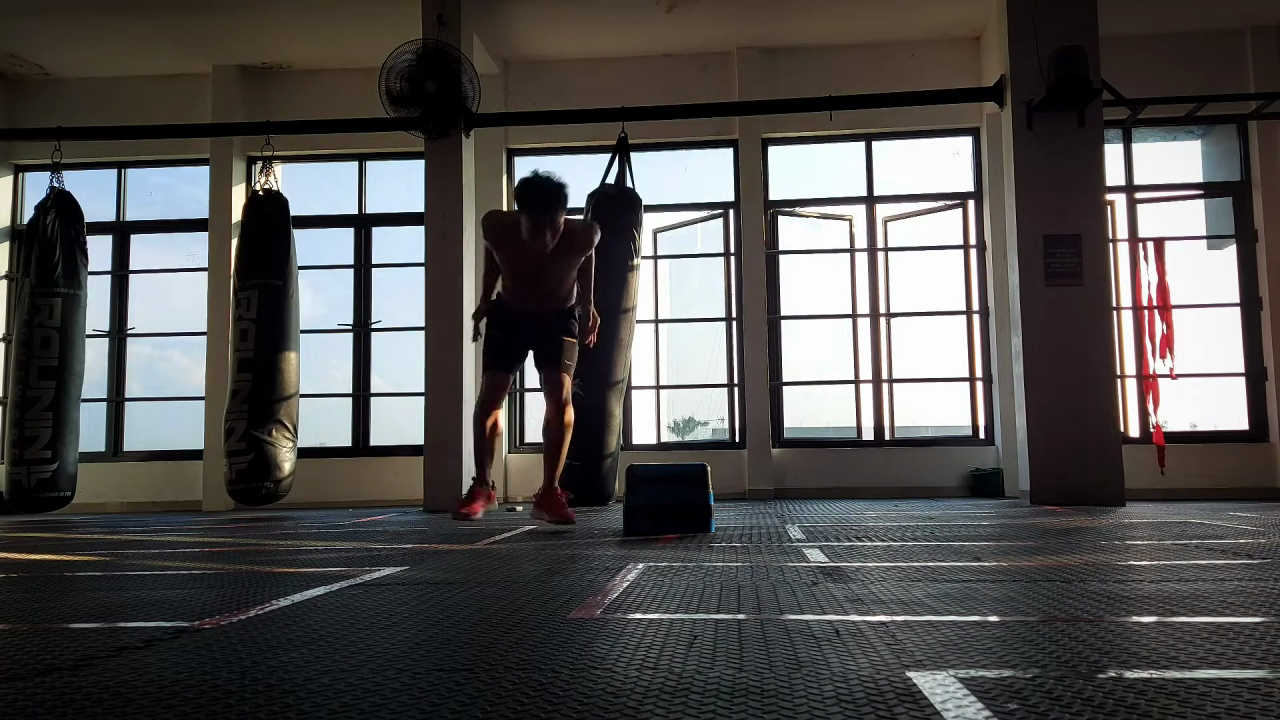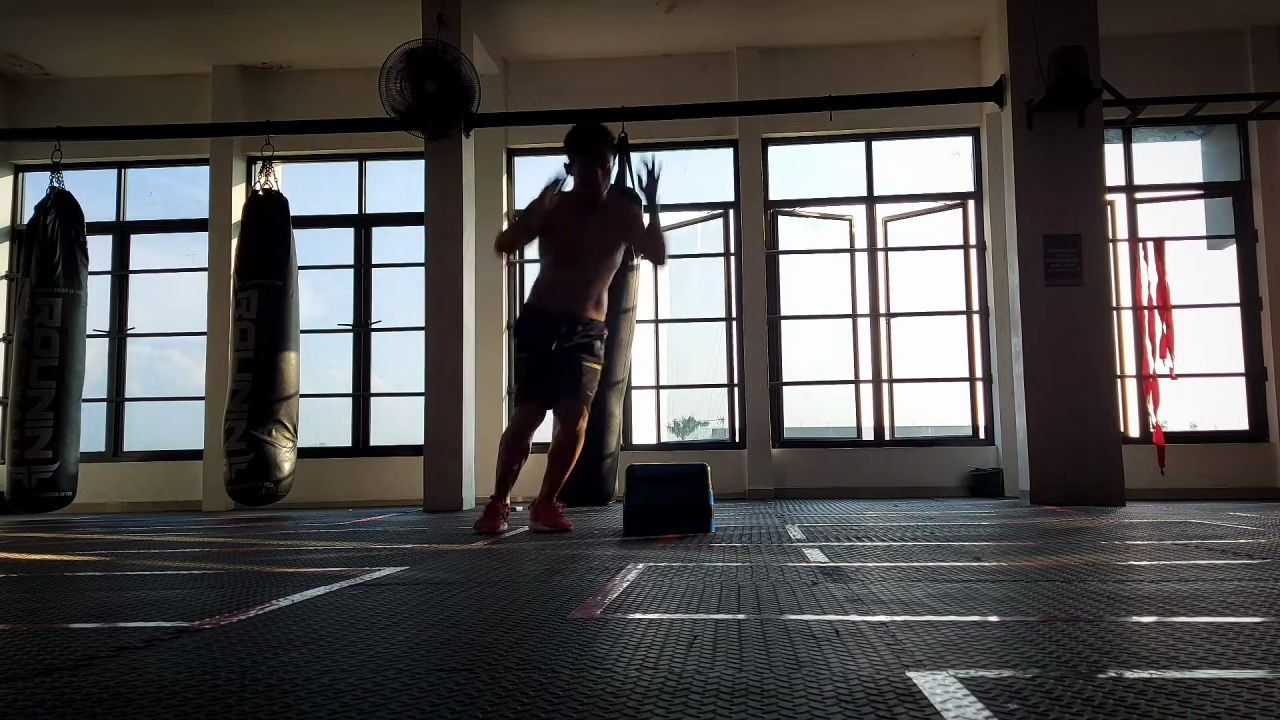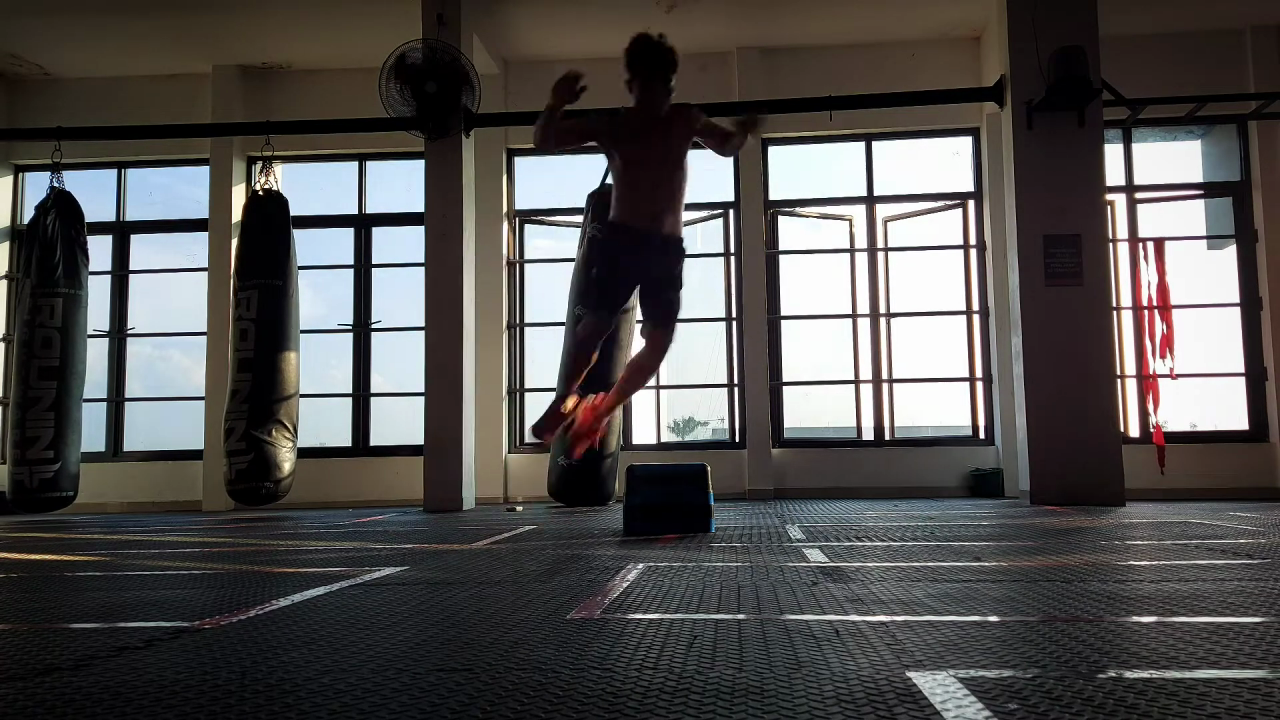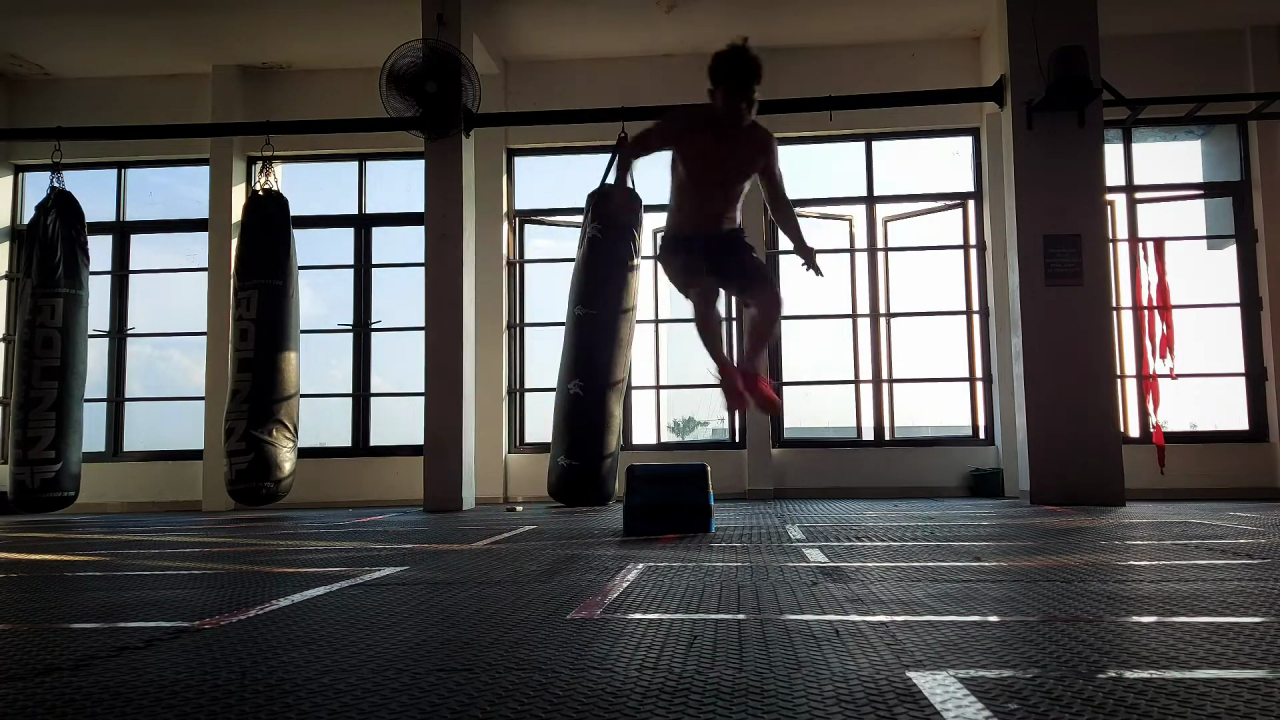
dt=0.2s
person 1, frame 1
left shoulder: (582, 233)
right shoulder: (495, 225)
left wrist: (588, 305)
right wrist: (484, 301)
left hip: (558, 316)
right hip: (508, 314)
left knee: (560, 395)
right knee: (491, 393)
left ankle: (549, 492)
right ankle: (482, 485)
person 1, frame 2
left shoulder: (626, 211)
right shoulder: (550, 206)
left elbow: (658, 257)
right elbow: (504, 246)
left wrist: (652, 207)
right wrist: (540, 210)
left hip: (587, 328)
right hip: (539, 321)
left knee: (575, 417)
right knee: (527, 416)
left ankle: (545, 503)
right ankle: (498, 502)
person 1, frame 3
left shoulder: (684, 119)
right shoulder: (611, 125)
left elbow: (730, 146)
right elbow: (544, 142)
left wrist: (744, 129)
right wrist: (555, 103)
left hip: (665, 245)
right hip: (619, 238)
left knee: (660, 339)
right knee: (593, 324)
left ankle: (602, 408)
right ankle: (566, 401)
person 1, frame 4
left shoulder: (760, 141)
right shoulder: (683, 124)
left elbow: (776, 197)
right elbow: (631, 150)
left wrist: (800, 243)
right wrist: (618, 186)
left hip: (728, 241)
right hip: (682, 239)
left knee: (770, 298)
right knee: (705, 293)
left ankle: (749, 368)
right ankle: (727, 371)
